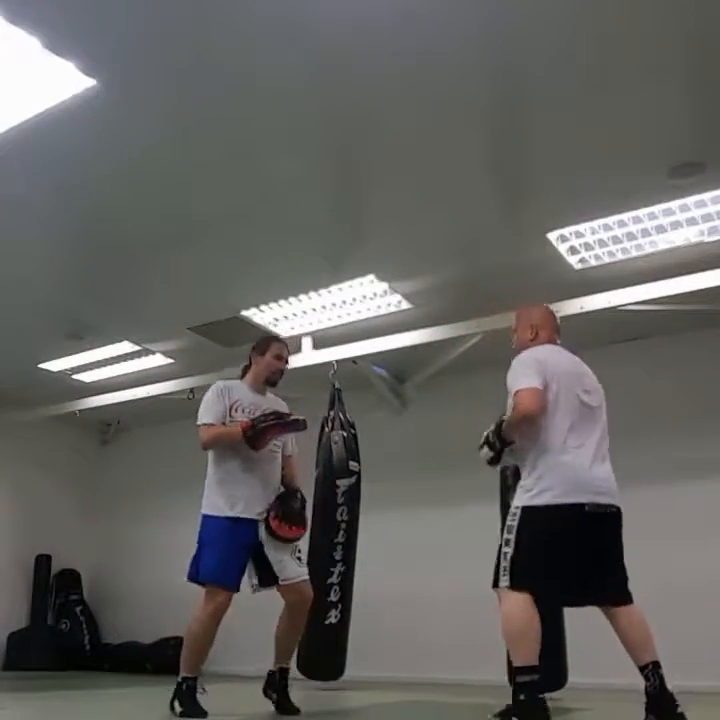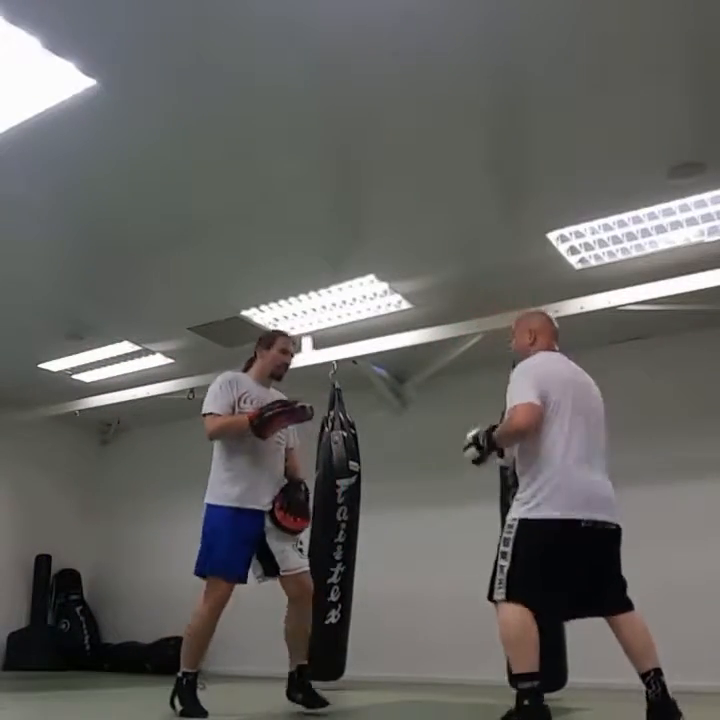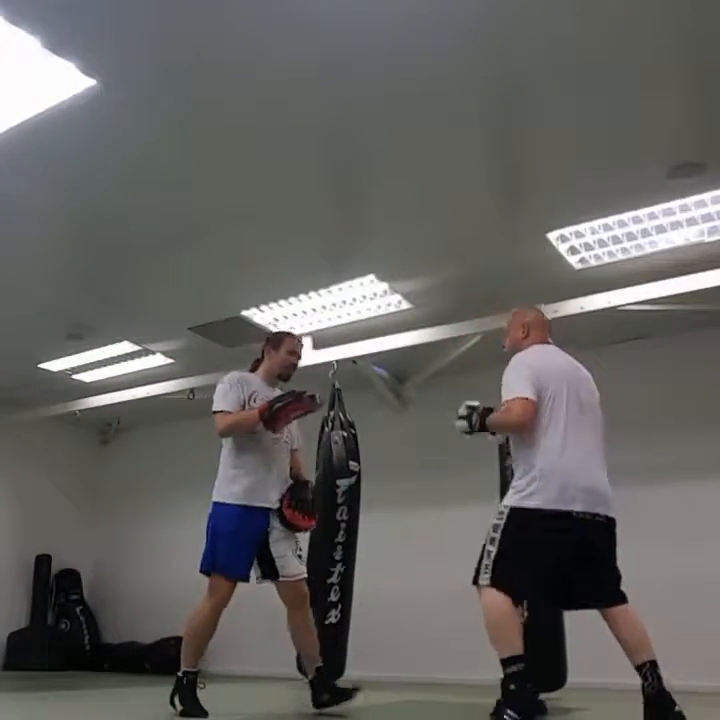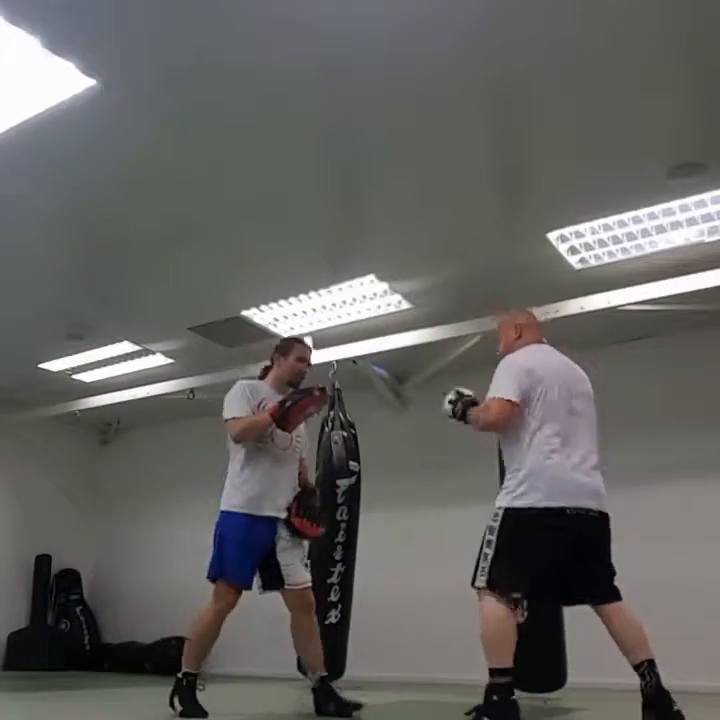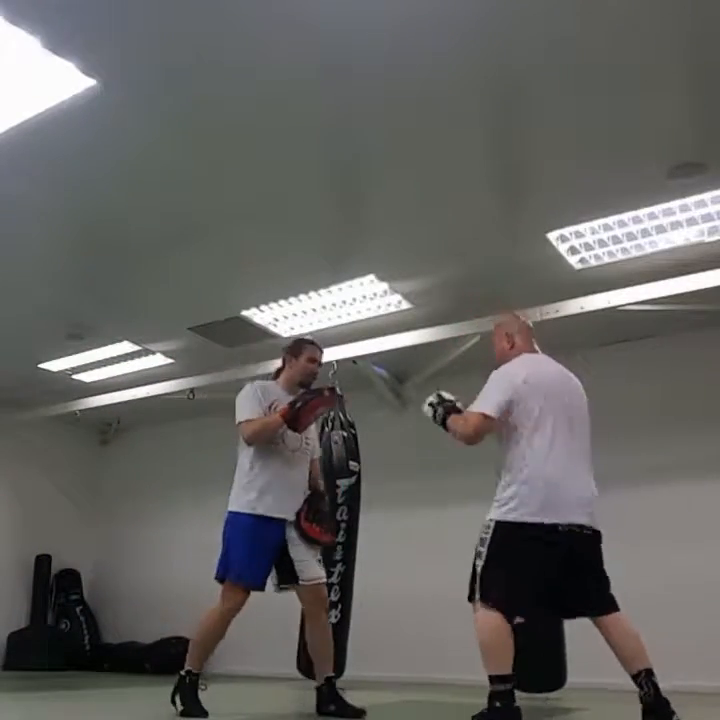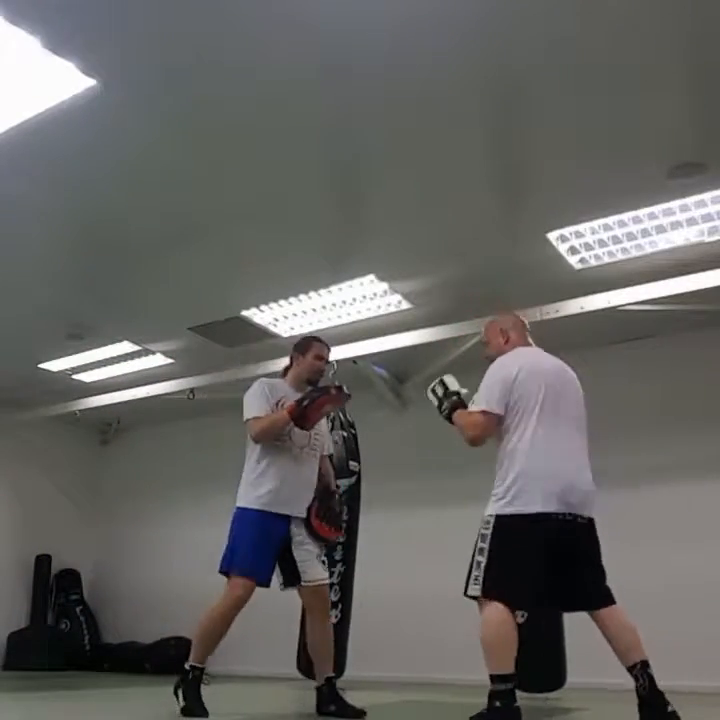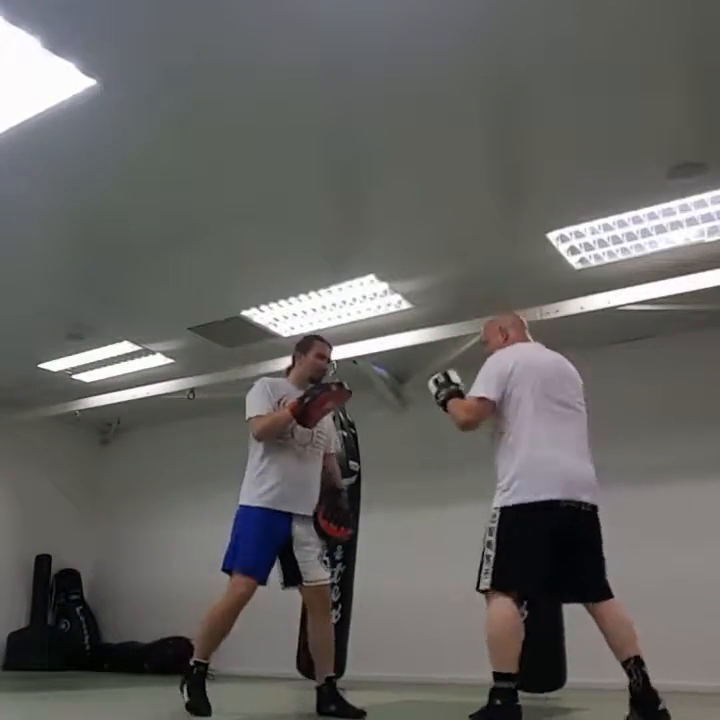
dt=0.1s
person 1, frame 1
left shoulder: (530, 358)
right shoulder: (582, 370)
left elbow: (526, 409)
left wrist: (501, 435)
right wrist: (517, 442)
left hip: (549, 495)
right hip: (601, 498)
left knee: (515, 589)
right knee: (615, 598)
person 1, frame 2
left shoulder: (530, 369)
right shoulder: (583, 379)
left elbow: (522, 422)
left wrist: (490, 439)
right wrist: (508, 444)
left hip: (546, 507)
right hip: (599, 510)
left knee: (511, 599)
right knee: (616, 606)
person 1, frame 3
left shoulder: (526, 361)
right shoulder: (578, 370)
left elbow: (516, 416)
left wrist: (483, 417)
right wrist: (495, 417)
left hip: (540, 497)
right hip: (594, 501)
left knee: (496, 586)
right knee: (611, 598)
person 1, frame 4
left shoulder: (518, 362)
right shoulder: (573, 369)
left elbow: (494, 417)
left wrist: (466, 409)
left hip: (533, 497)
right hip: (586, 499)
left knee: (494, 591)
right knee: (606, 597)
person 1, frame 5
left shoulder: (511, 374)
right shoulder: (569, 379)
left elbow: (471, 431)
left wrist: (446, 412)
left hip: (525, 512)
right hip: (579, 513)
left knee: (490, 603)
right knee: (602, 608)
person 1, frame 6
left shoulder: (507, 366)
right shoulder: (565, 371)
left elbow: (475, 432)
left wrist: (451, 404)
left hip: (524, 502)
right hip: (575, 503)
left knee: (493, 598)
right knee: (599, 601)
person 1, frame 7
left shoulder: (505, 360)
right shoulder: (565, 366)
left elbow: (468, 417)
left wrist: (448, 394)
left hip: (529, 494)
right hip: (580, 495)
left knee: (500, 593)
right knee: (599, 596)
person 2, frame 1
left shoulder: (280, 408)
right shoulder: (223, 391)
right elbow: (208, 437)
left wrist: (294, 494)
right wrist: (253, 426)
left hip: (270, 518)
right hip: (225, 514)
left knee: (301, 596)
right knee: (215, 603)
left ankle: (277, 679)
right ankle: (186, 688)
person 2, frame 2
left shoulder: (282, 402)
right shoulder: (229, 382)
right elbow: (213, 428)
right wrist: (259, 417)
left hip: (274, 510)
right hip: (230, 506)
left knee: (302, 589)
right knee: (216, 596)
left ankle: (299, 678)
right ankle: (185, 685)
person 2, frame 3
right shoulder: (236, 382)
right elbow: (224, 426)
left wrist: (303, 486)
right wrist: (266, 411)
left hip: (276, 509)
right hip: (236, 504)
left knee: (298, 595)
right knee: (219, 594)
left ankle: (319, 683)
right ankle: (185, 683)
person 2, frame 4
left shoulder: (296, 404)
right shoulder: (246, 390)
right elbow: (237, 431)
left wrist: (309, 492)
right wrist: (279, 412)
left hip: (284, 518)
right hip: (243, 512)
left knee: (304, 603)
right knee: (223, 600)
right ankle: (185, 684)
person 2, frame 5
left shoulder: (308, 409)
right shoulder: (257, 391)
right elbow: (250, 434)
right wrist: (290, 412)
left hip: (295, 518)
right hip: (253, 512)
left knee: (317, 600)
right knee: (231, 601)
right ankle: (187, 683)
person 2, frame 6
left shoulder: (314, 407)
right shoulder: (265, 388)
right elbow: (257, 432)
right wrist: (297, 409)
left hip: (302, 516)
right hip: (259, 509)
left knee: (320, 600)
right knee: (235, 595)
right ankle: (191, 677)
person 2, frame 7
left shoulder: (322, 409)
right shoulder: (267, 387)
left elbow: (329, 461)
right elbow: (259, 429)
left wrist: (338, 493)
right wrist: (299, 406)
left hip: (305, 514)
right hip: (262, 507)
left knee: (320, 599)
right knee: (239, 591)
right ankle: (195, 673)
